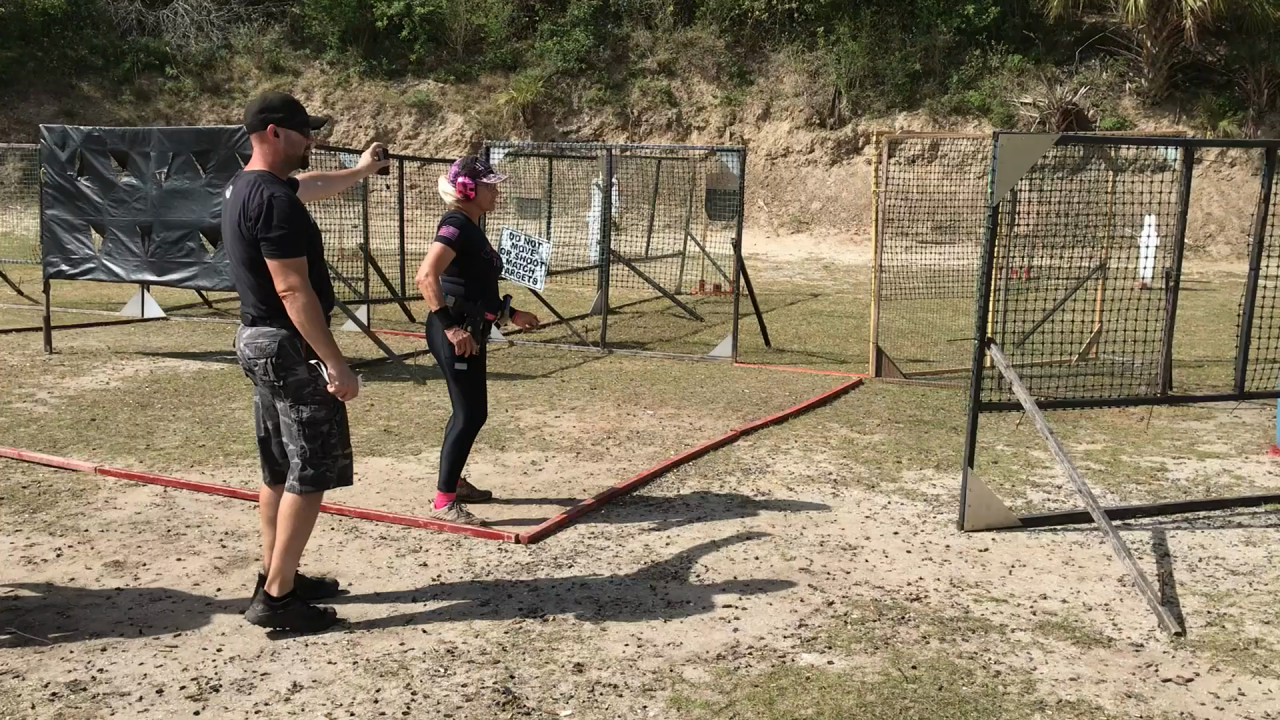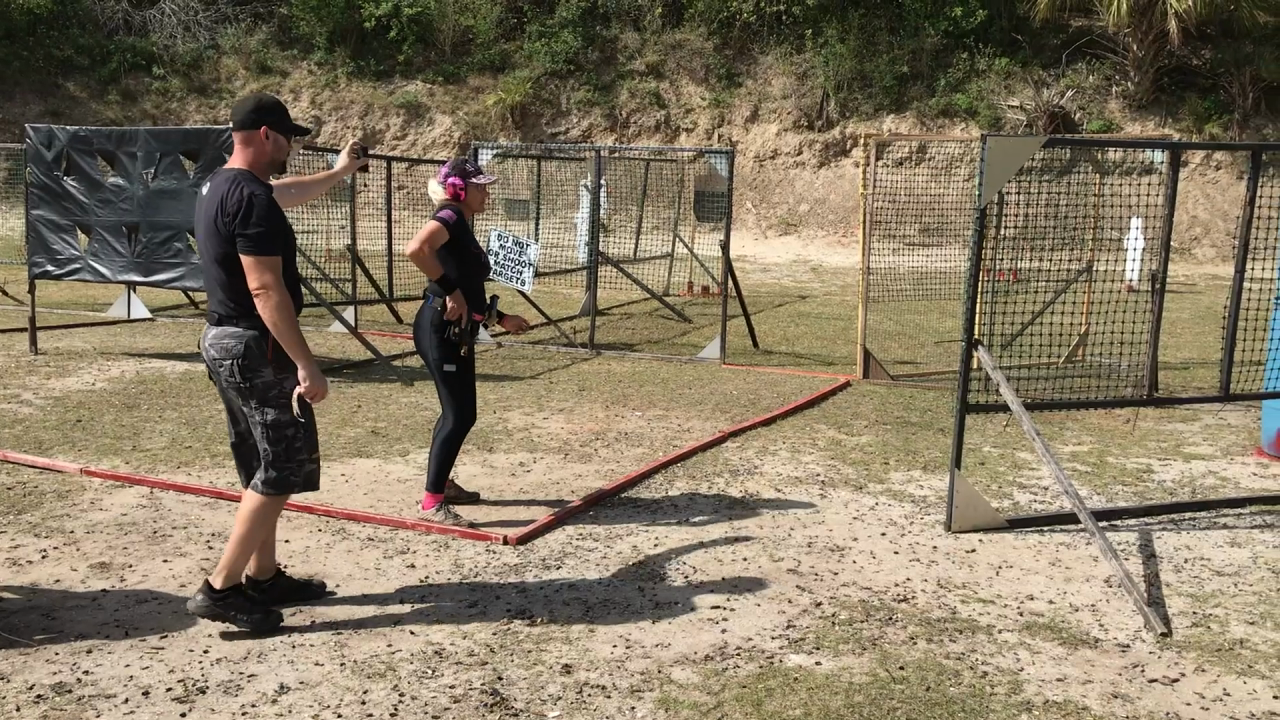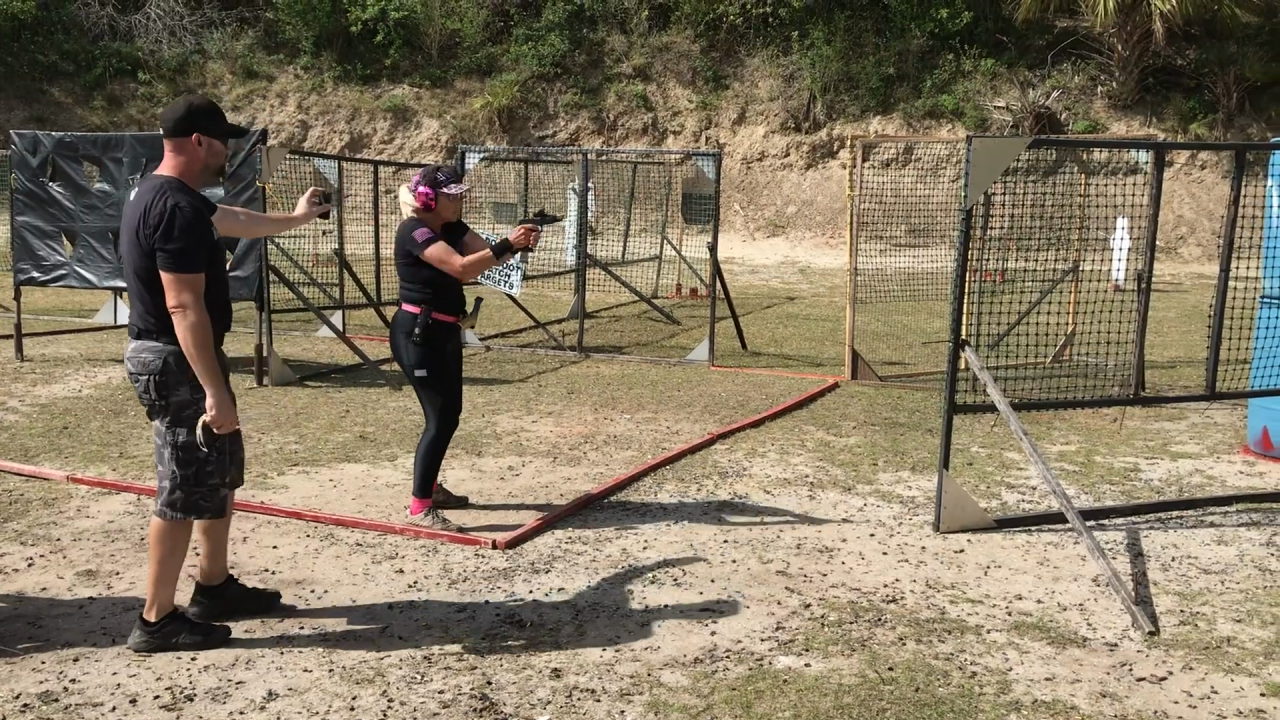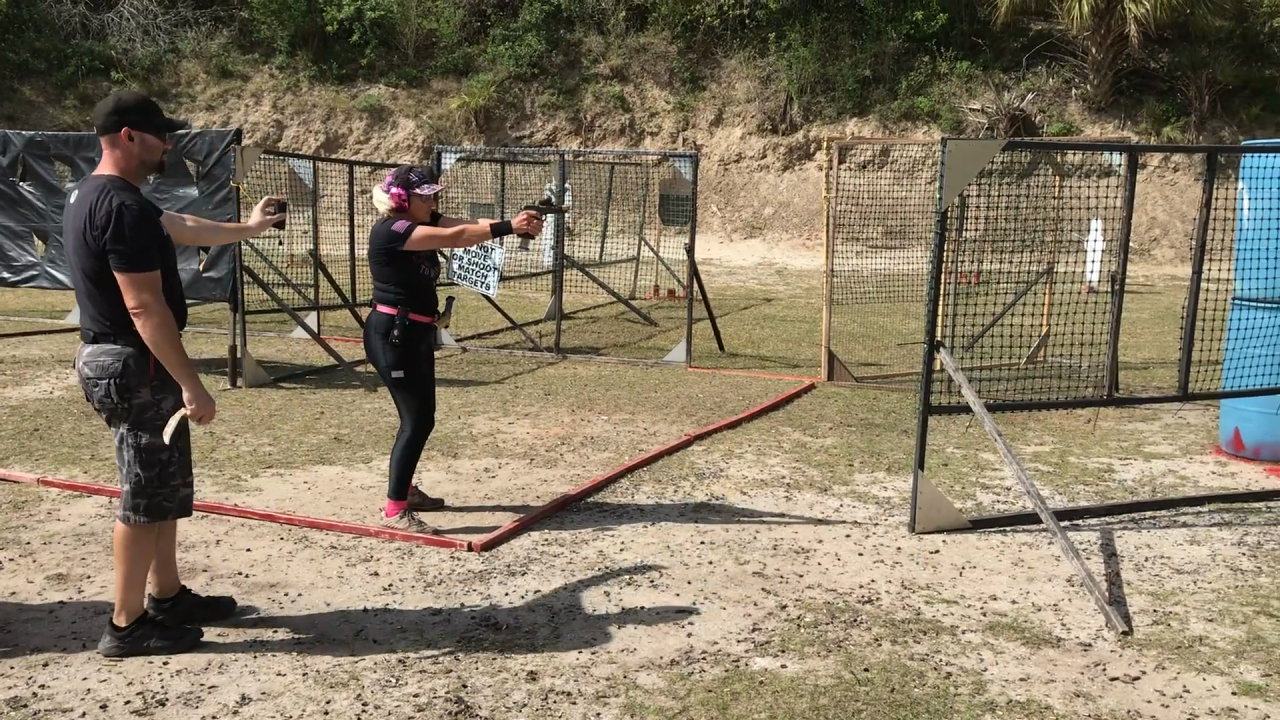
dt=0.7s
person 1, frame 1
left shoulder: (247, 185)
right shoulder: (273, 201)
left elbow: (309, 186)
right elbow: (294, 291)
left wrist: (361, 170)
right wrist: (335, 363)
left hip: (259, 340)
right hip: (288, 347)
left knee: (281, 470)
right knee: (311, 471)
left ankle: (277, 577)
right ankle: (276, 597)
person 1, frame 2
left shoulder: (221, 185)
right shoulder: (251, 198)
left elbow: (285, 192)
right elbow: (267, 290)
left wrist: (339, 172)
right wrist: (306, 365)
left hip: (225, 342)
right hip: (255, 347)
left knee: (262, 468)
right knee: (282, 470)
left ankle: (262, 577)
right ankle: (220, 587)
person 1, frame 3
left shoulder: (158, 193)
right shoulder: (177, 208)
left elbow: (231, 219)
right elbow: (185, 309)
left wrist: (294, 219)
right wrist: (216, 391)
left hip: (170, 358)
right hip: (176, 364)
left knee: (217, 475)
right knee: (186, 490)
left ankle: (214, 586)
right ankle: (156, 620)
person 1, frame 4
left shoulder: (95, 193)
right shoulder: (123, 207)
left elbow: (179, 227)
right elbow: (146, 308)
left wrist: (246, 228)
right wrist: (191, 384)
left hip: (119, 359)
right hip: (134, 366)
left knee: (163, 486)
right knee: (147, 494)
left ankle: (167, 597)
right ankle: (127, 624)
person 2, frame 1
left shoulder: (471, 227)
right shoulder: (455, 225)
right elbow: (425, 277)
left wrist: (509, 314)
right wrist: (449, 327)
left hip: (470, 330)
right hip: (456, 334)
left knee: (468, 411)
right knee: (471, 414)
left ankle: (454, 482)
right ankle: (443, 501)
person 2, frame 2
left shoulder: (463, 227)
right shoulder: (450, 217)
right elbow: (416, 248)
left wrist: (500, 318)
right wrist: (450, 291)
left hip: (456, 330)
right hip: (441, 329)
left knee: (457, 411)
right knee: (460, 415)
left ankle: (441, 483)
right ankle: (431, 503)
person 2, frame 3
left shoulder: (450, 225)
right shoulder: (415, 232)
left elbow: (484, 248)
right elbow: (462, 267)
left wrist: (518, 241)
right wrist: (507, 245)
left hip: (444, 333)
right hip: (417, 335)
left knee: (448, 414)
right knee: (441, 419)
left ankle: (429, 488)
right ankle: (418, 507)
person 2, frame 4
left shoulder: (423, 223)
right shoulder: (389, 230)
left elbow: (469, 224)
right elbow: (454, 237)
left wrist: (515, 224)
right wrist: (508, 227)
left hip: (416, 333)
right hip: (392, 334)
left knee: (420, 416)
right knee: (418, 420)
left ankle: (405, 490)
right ankle: (394, 510)
